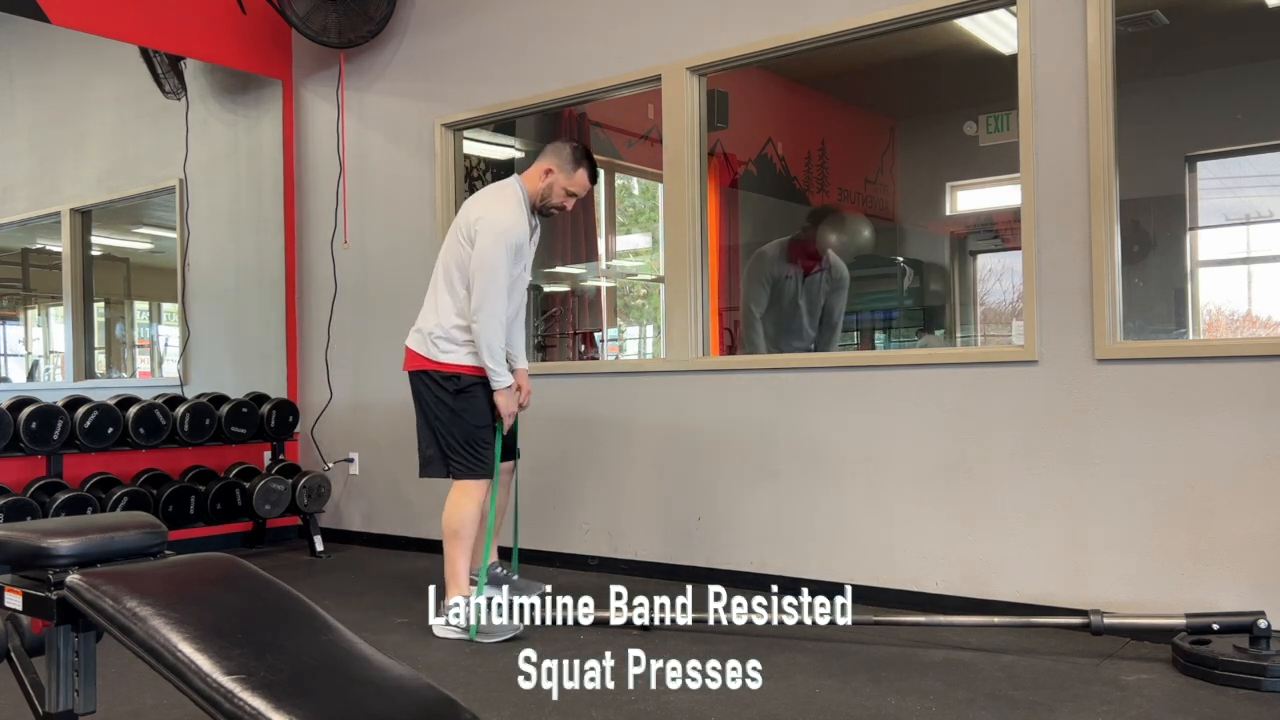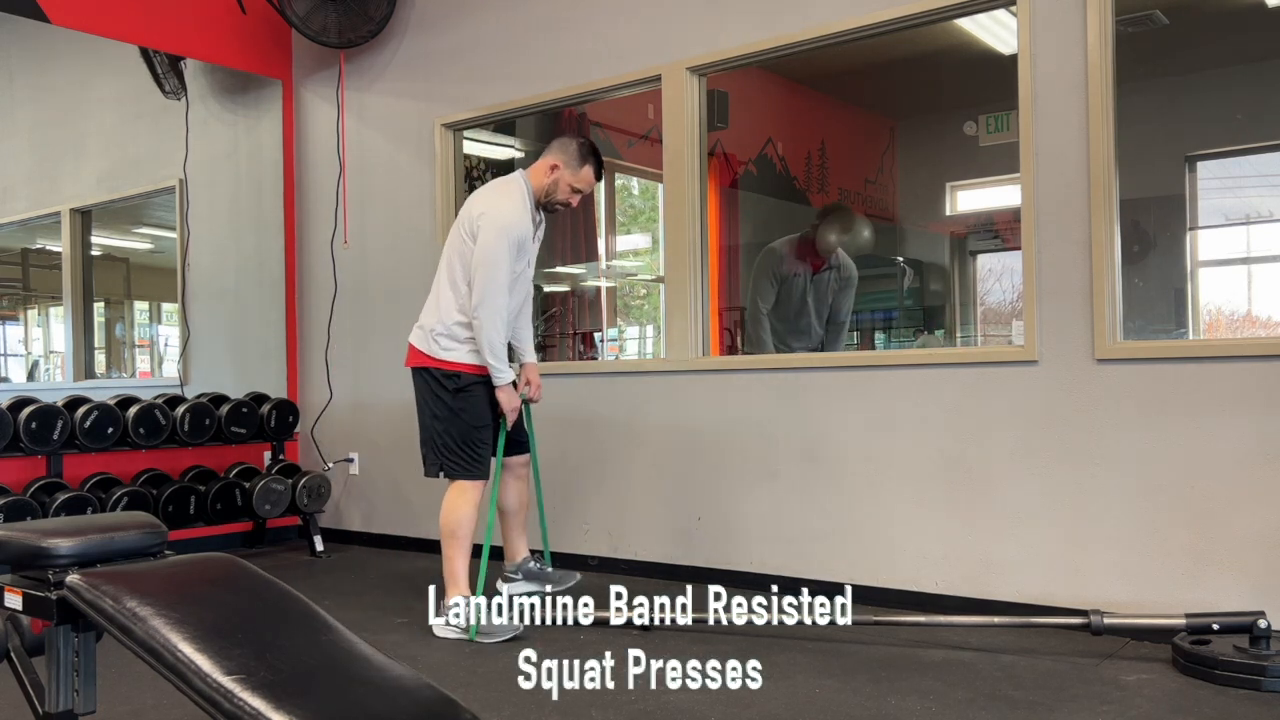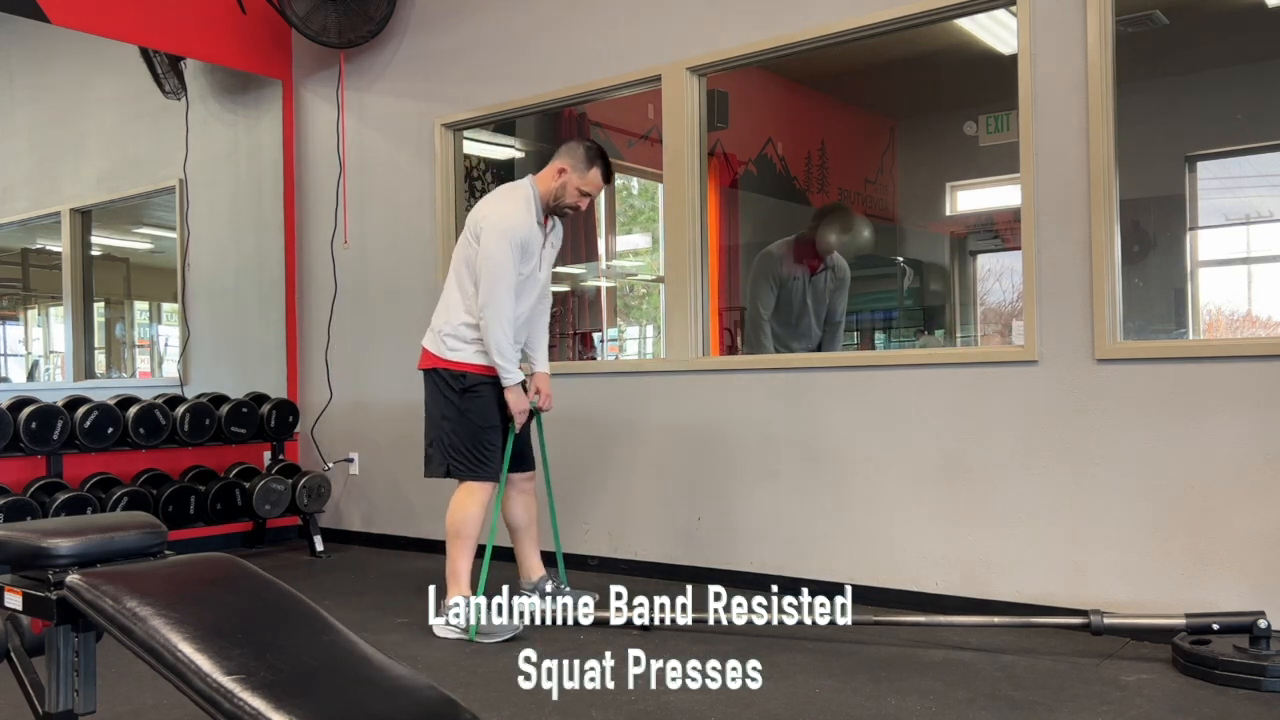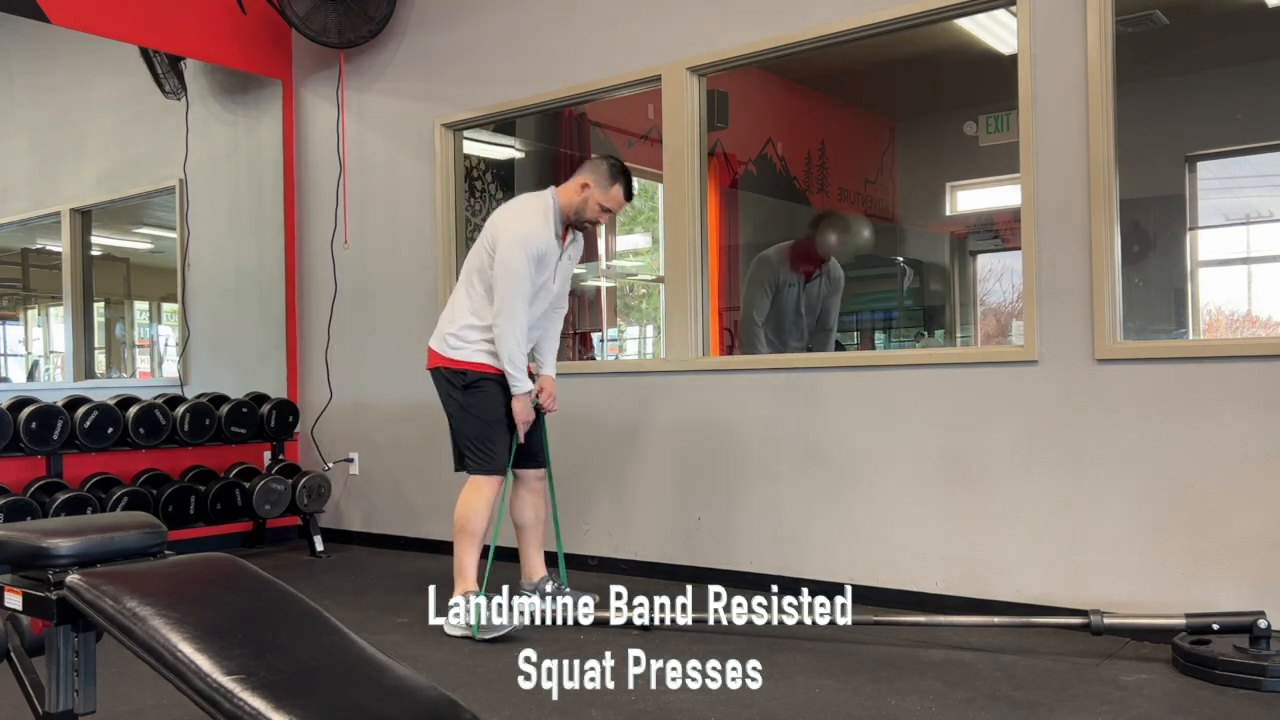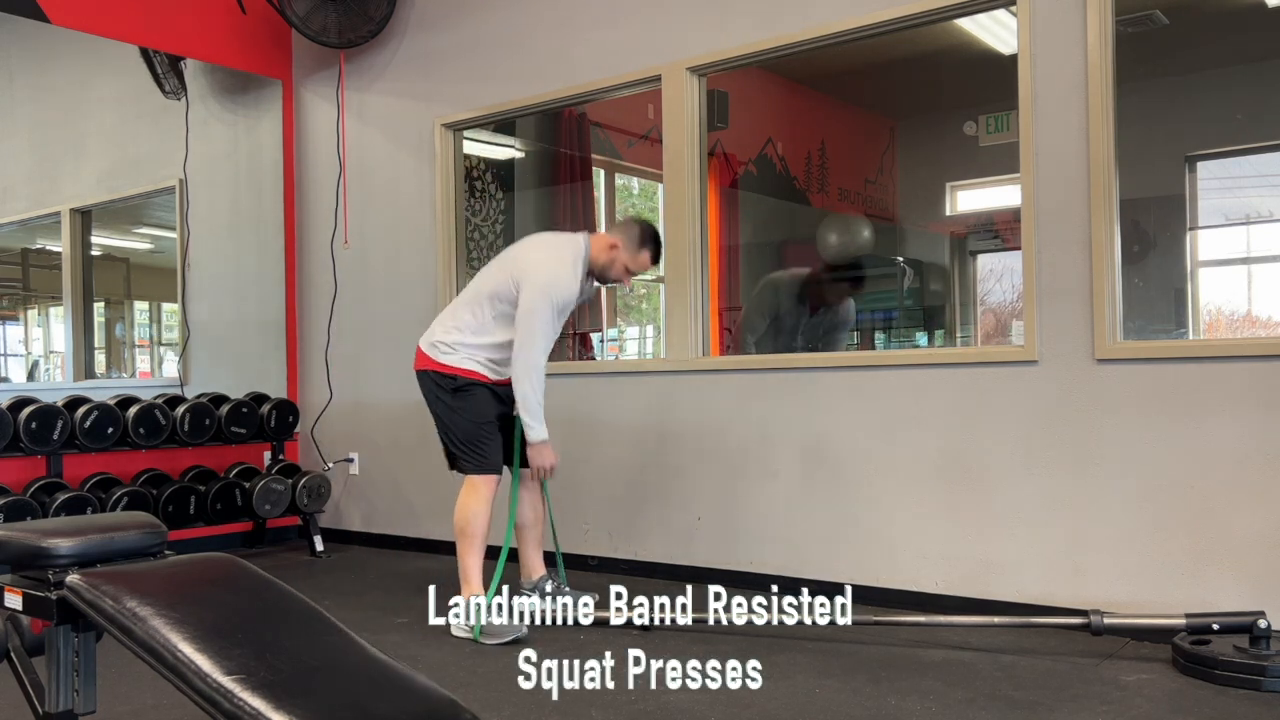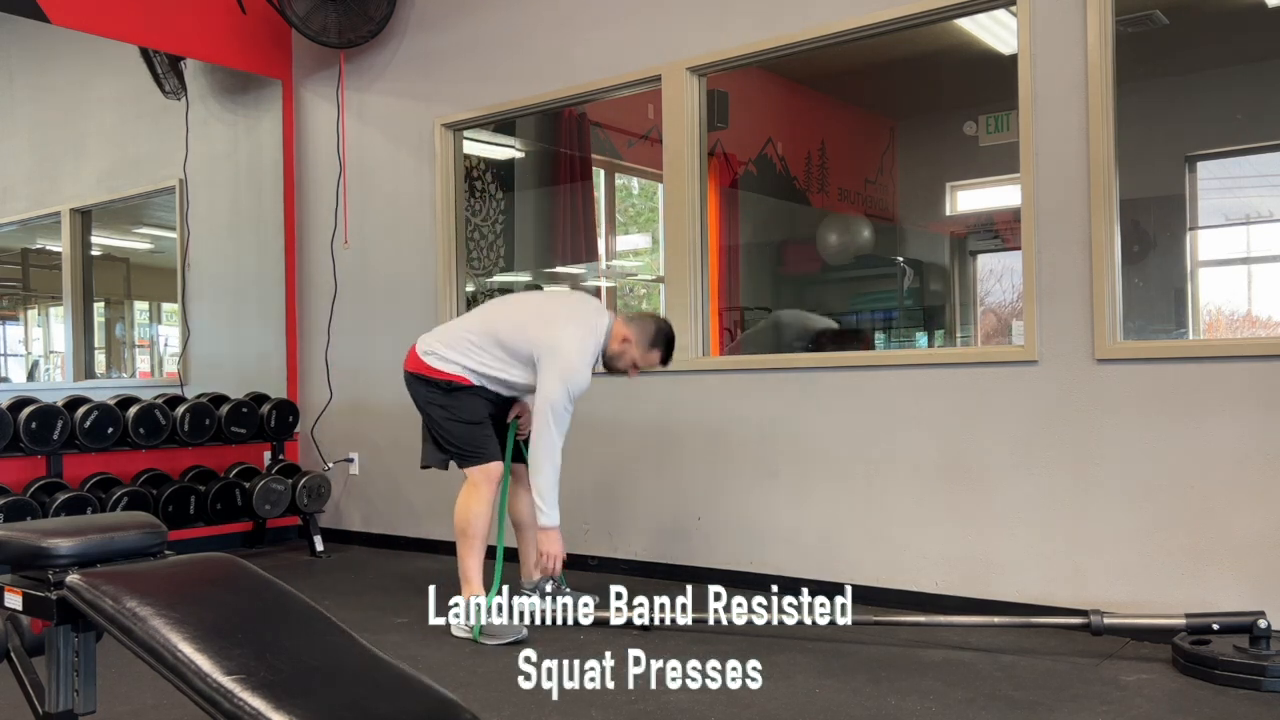
dt=0.2s
person 1, frame 1
left shoulder: (527, 218)
right shoulder: (500, 217)
right elbow: (485, 310)
left wrist: (519, 365)
right wrist: (501, 383)
left hip: (472, 360)
right hip: (447, 360)
left knee: (501, 464)
right knee: (473, 476)
left ankle: (484, 570)
right ankle: (456, 607)
person 1, frame 2
left shoulder: (532, 212)
right shoulder: (503, 212)
right elbow: (486, 307)
left wrist: (527, 359)
right wrist: (503, 381)
left hip: (478, 357)
right hip: (451, 358)
left knee: (516, 458)
right knee: (470, 477)
left ankle: (518, 565)
right ankle: (455, 607)
person 1, frame 3
left shoulder: (551, 223)
right shoulder: (508, 215)
right elbow: (493, 308)
left wrist: (540, 369)
right wrist: (511, 382)
left hip: (496, 364)
right hip: (462, 363)
left knee: (522, 475)
right knee: (479, 479)
left ankle: (534, 581)
right ankle: (456, 608)
person 1, frame 4
left shoulder: (574, 237)
right shoulder: (525, 225)
left elbow: (554, 307)
right elbow: (507, 316)
left wrist: (546, 371)
right wrist: (519, 388)
left hip: (509, 364)
right hip: (467, 360)
left knee: (531, 473)
right knee: (488, 473)
left ankle: (537, 583)
right ankle: (464, 601)
person 1, frame 5
left shoulder: (583, 271)
right shoulder: (553, 271)
right elbow: (527, 357)
left wrist: (533, 406)
right wrist: (538, 436)
left hip: (494, 368)
right hip: (451, 363)
left knee: (528, 473)
right knee: (484, 475)
left ankle: (536, 582)
right ankle: (471, 605)
person 1, frame 6
left shoulder: (592, 317)
right shoulder: (574, 355)
right elbow: (547, 444)
left wrist: (527, 400)
right wrist: (549, 526)
left hip: (476, 374)
right hip: (437, 370)
left knee: (523, 470)
right knee: (487, 471)
left ankle: (535, 582)
right ankle: (471, 607)
